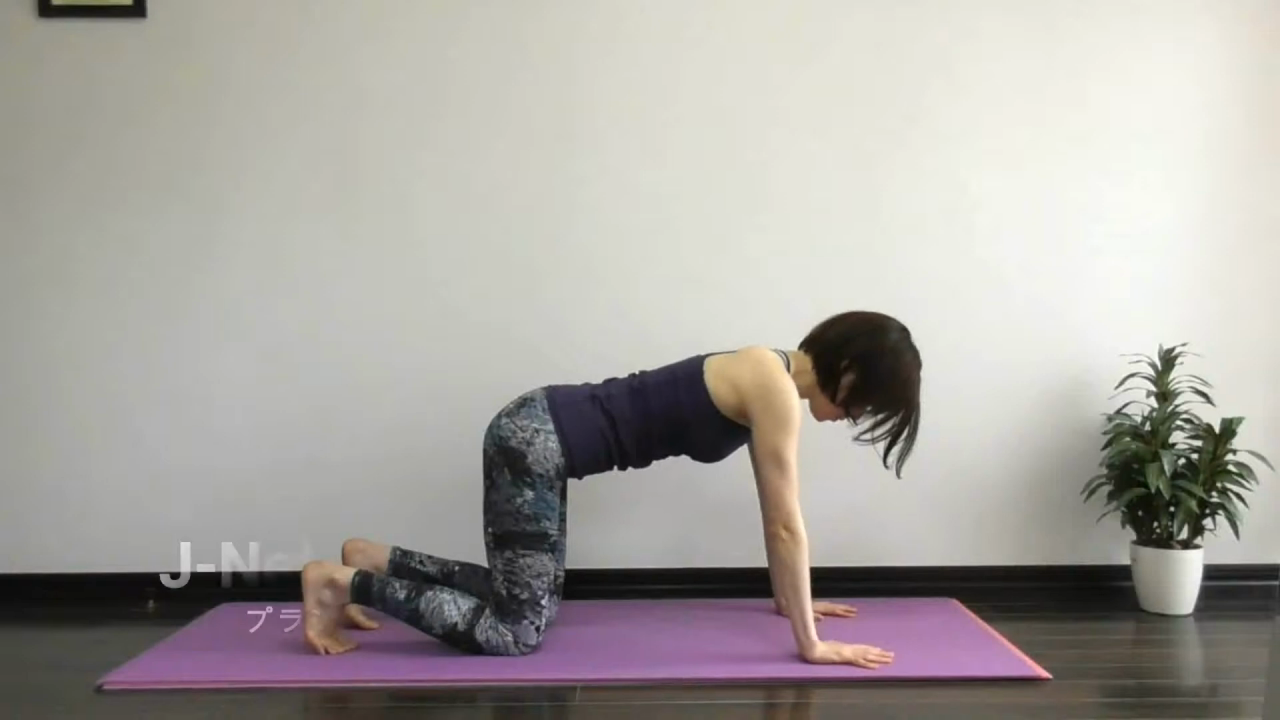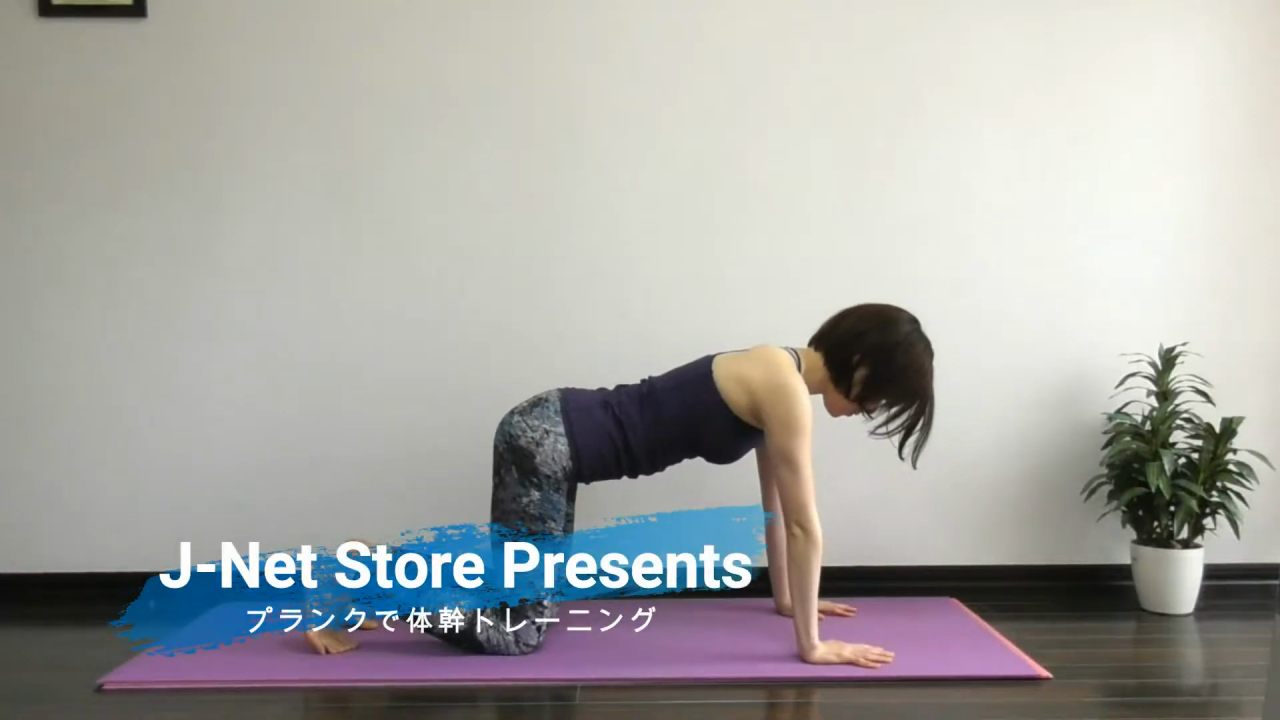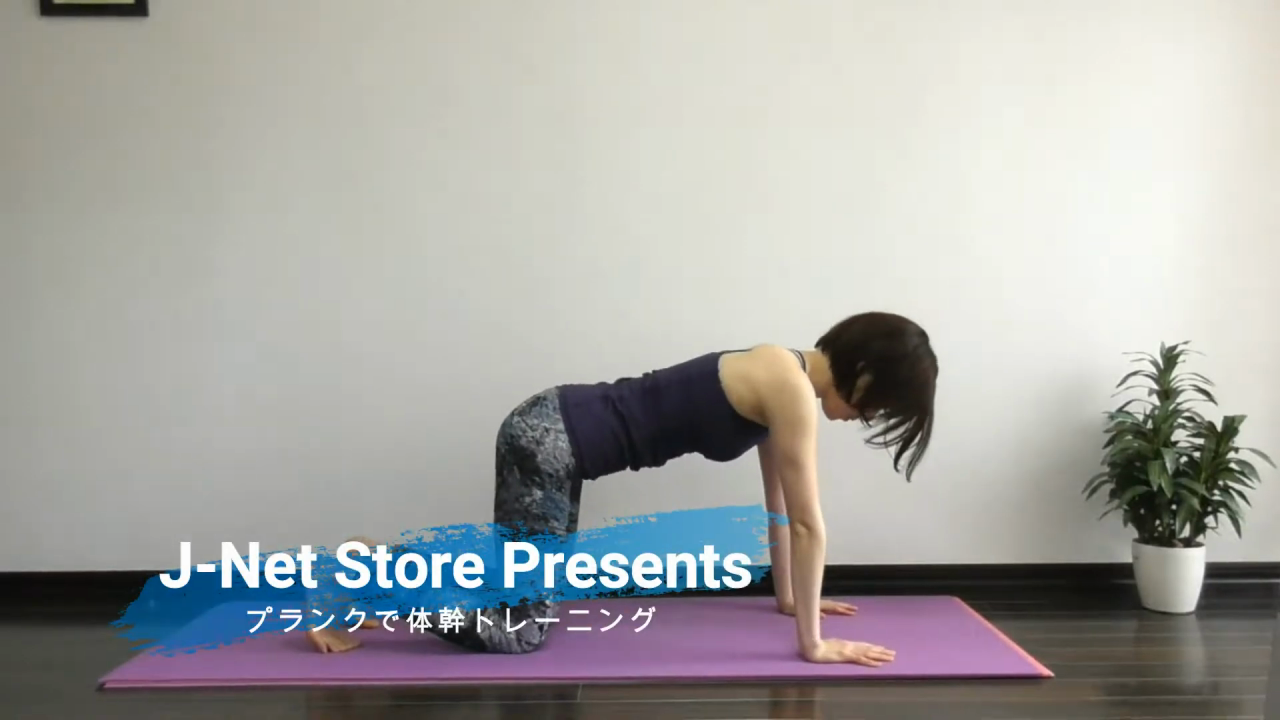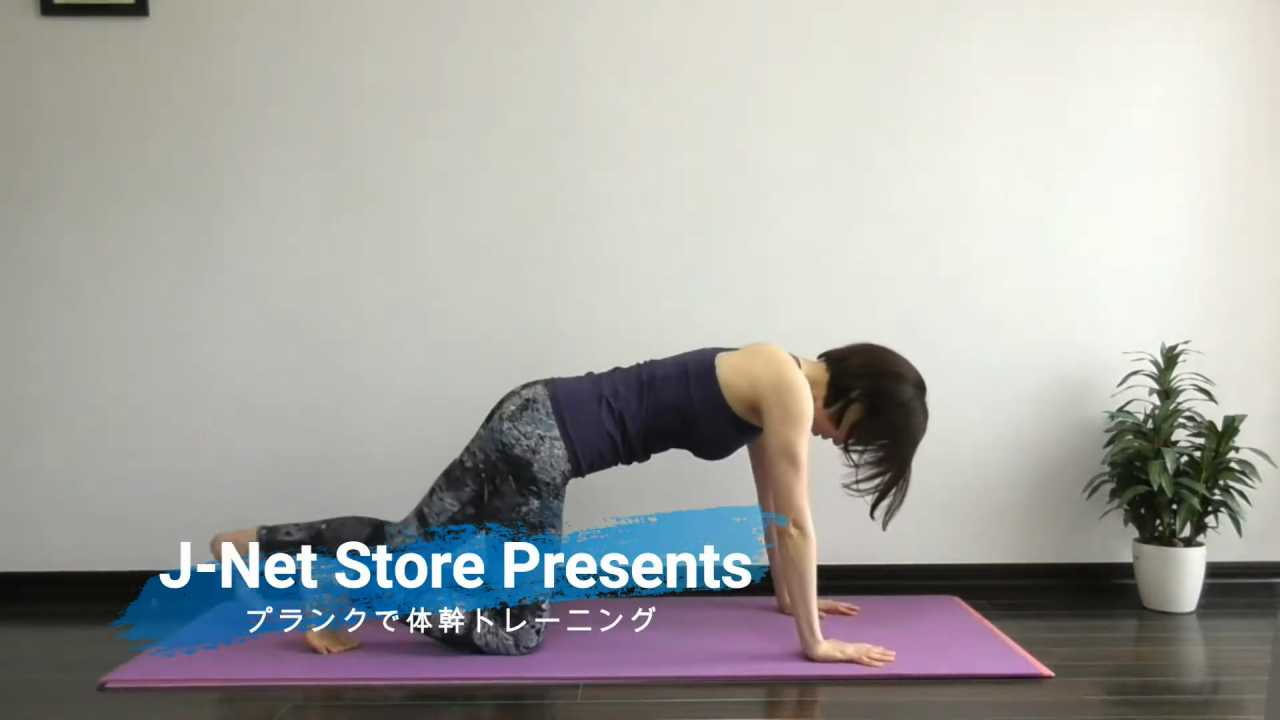
dt=0.7s
person 1, frame 1
left shoulder: (769, 377)
right shoulder: (776, 389)
left elbow: (774, 514)
right elbow: (786, 525)
left wrist: (789, 598)
right wrist: (810, 643)
left hip: (541, 438)
right hip: (533, 444)
left knee: (530, 599)
right knee: (516, 632)
left ankle: (376, 562)
right ankle: (346, 581)
person 1, frame 2
left shoulder: (778, 374)
right shoulder: (786, 389)
left elbow: (774, 503)
right elbow: (802, 526)
left wrist: (787, 598)
right wrist: (811, 644)
left hip: (553, 436)
right hip: (543, 444)
left knee: (525, 597)
right knee: (516, 633)
person 1, frame 3
left shoulder: (780, 378)
right shoulder: (793, 388)
left elbow: (778, 499)
right elbow: (806, 523)
left wrist: (789, 595)
right wrist: (813, 642)
left hip: (556, 435)
right hip: (543, 441)
left knee: (529, 594)
right knee: (518, 630)
person 1, frame 4
left shoulder: (768, 382)
right shoulder: (790, 391)
left elbow: (770, 505)
right elbow: (793, 525)
left wrist: (790, 595)
right wrist: (814, 642)
left hip: (533, 413)
right hip: (541, 445)
left knee: (412, 540)
right knee: (513, 630)
left ankle: (253, 547)
